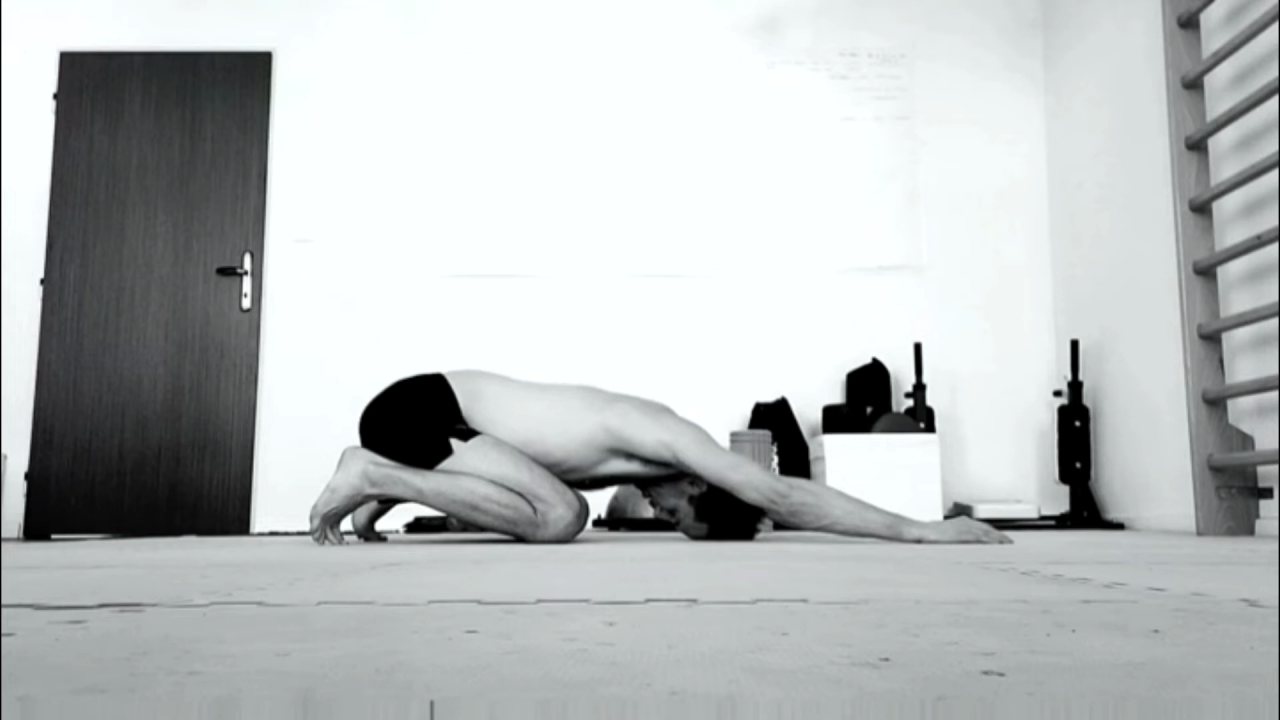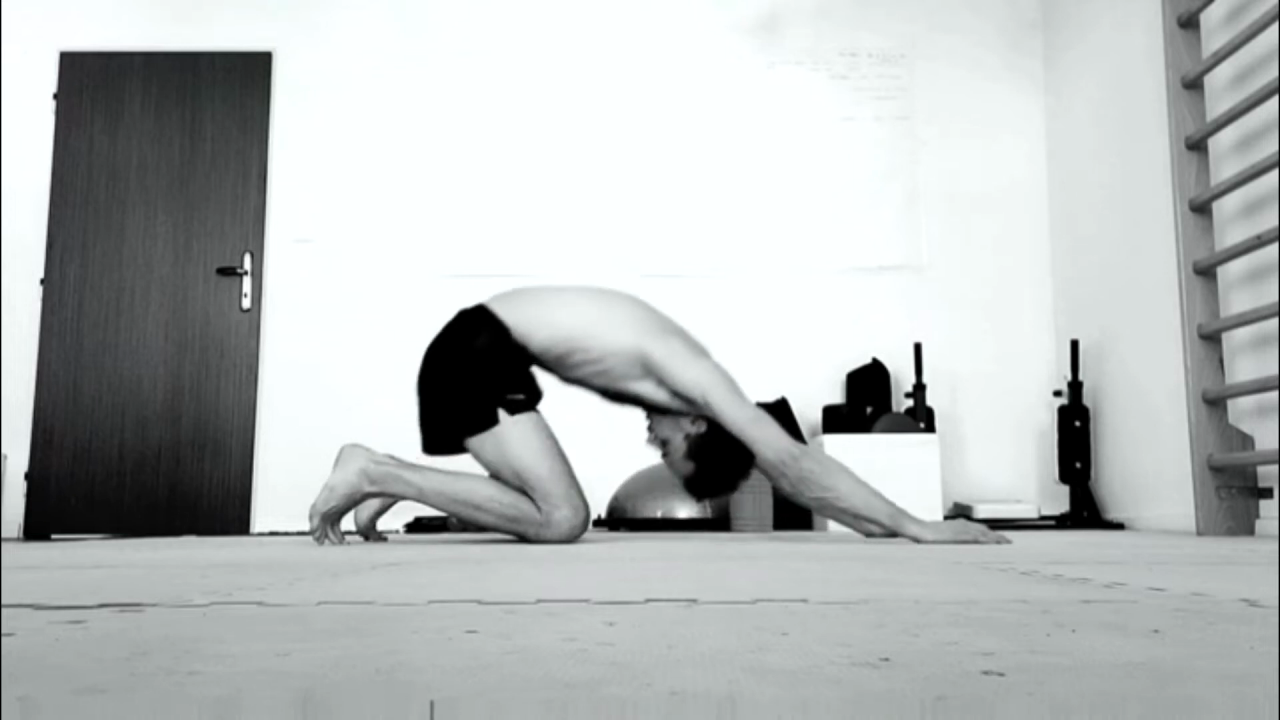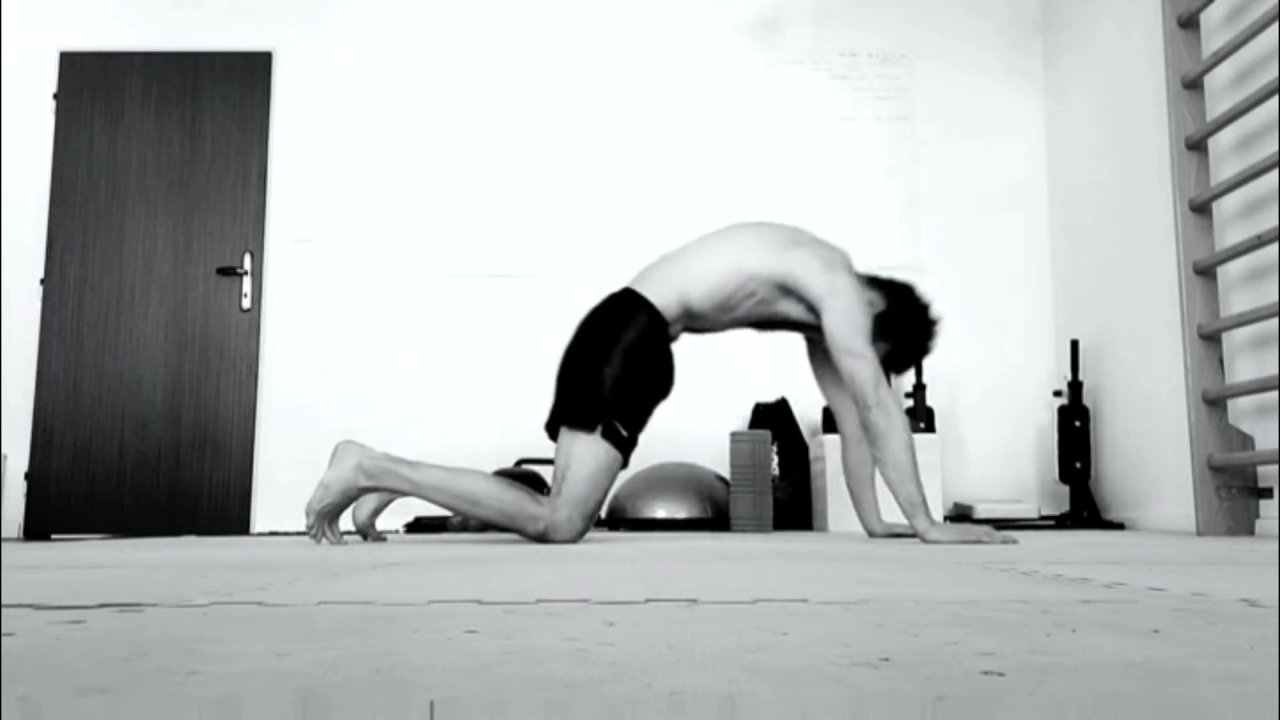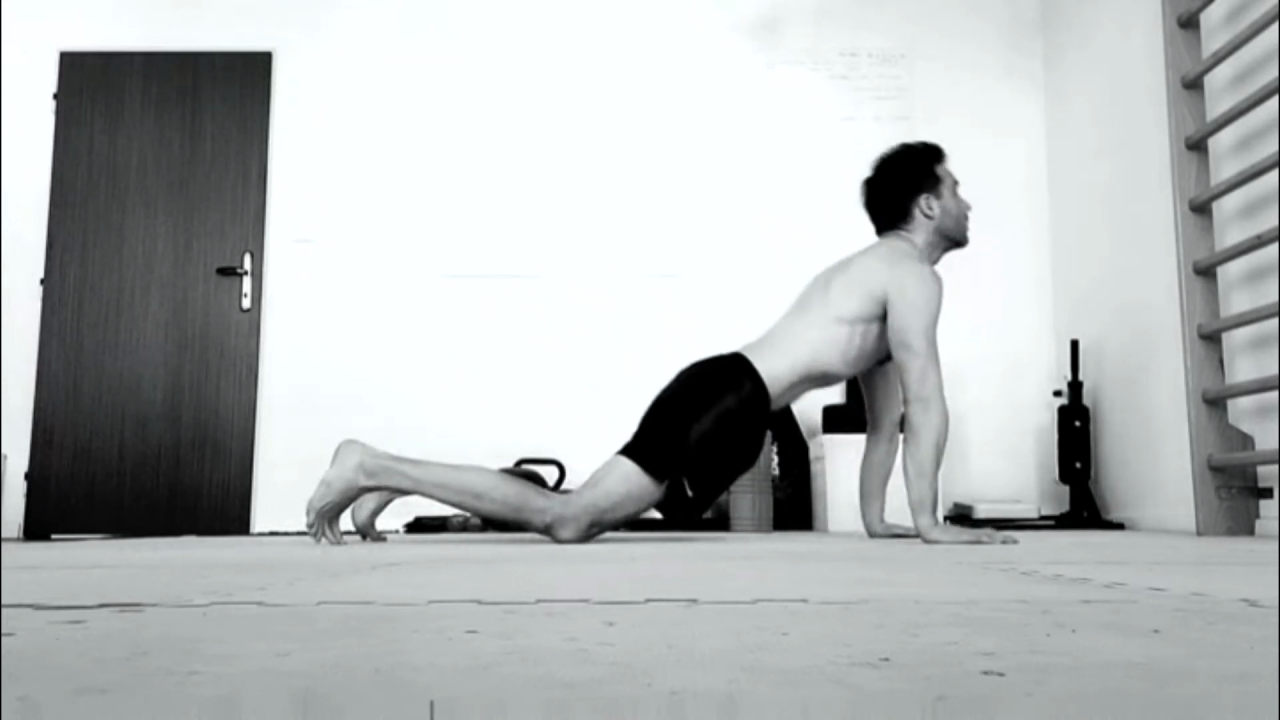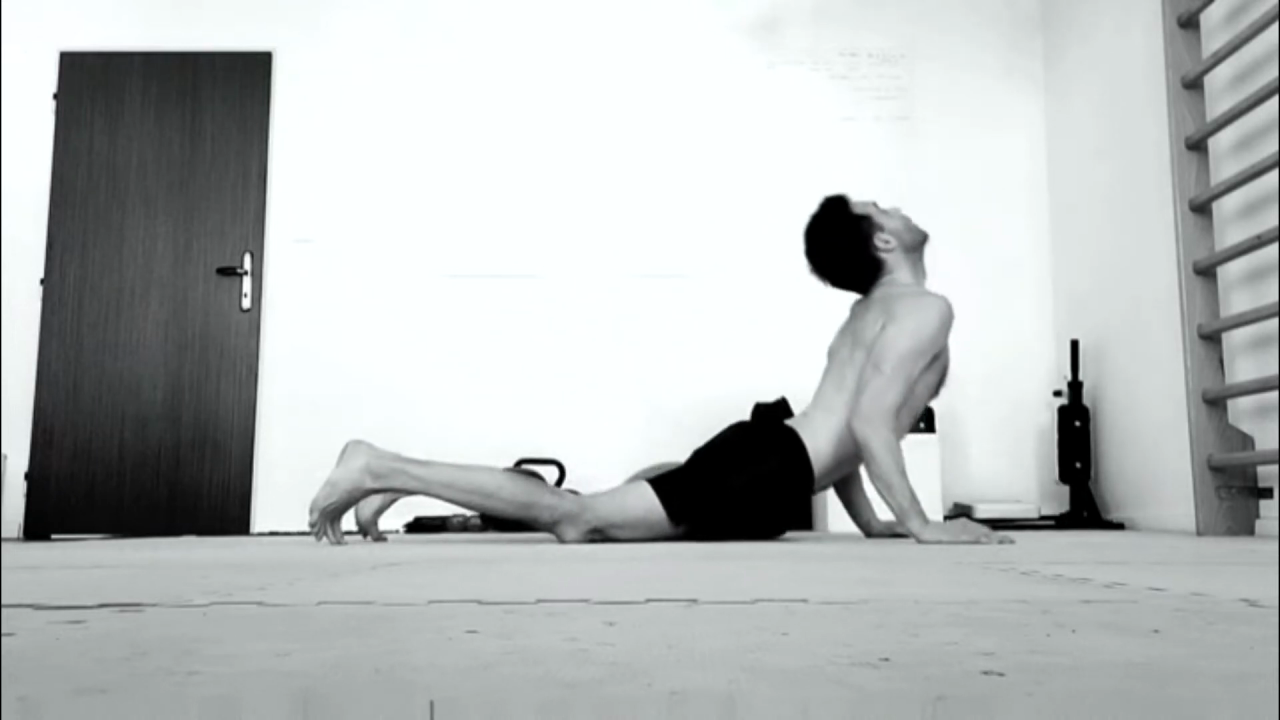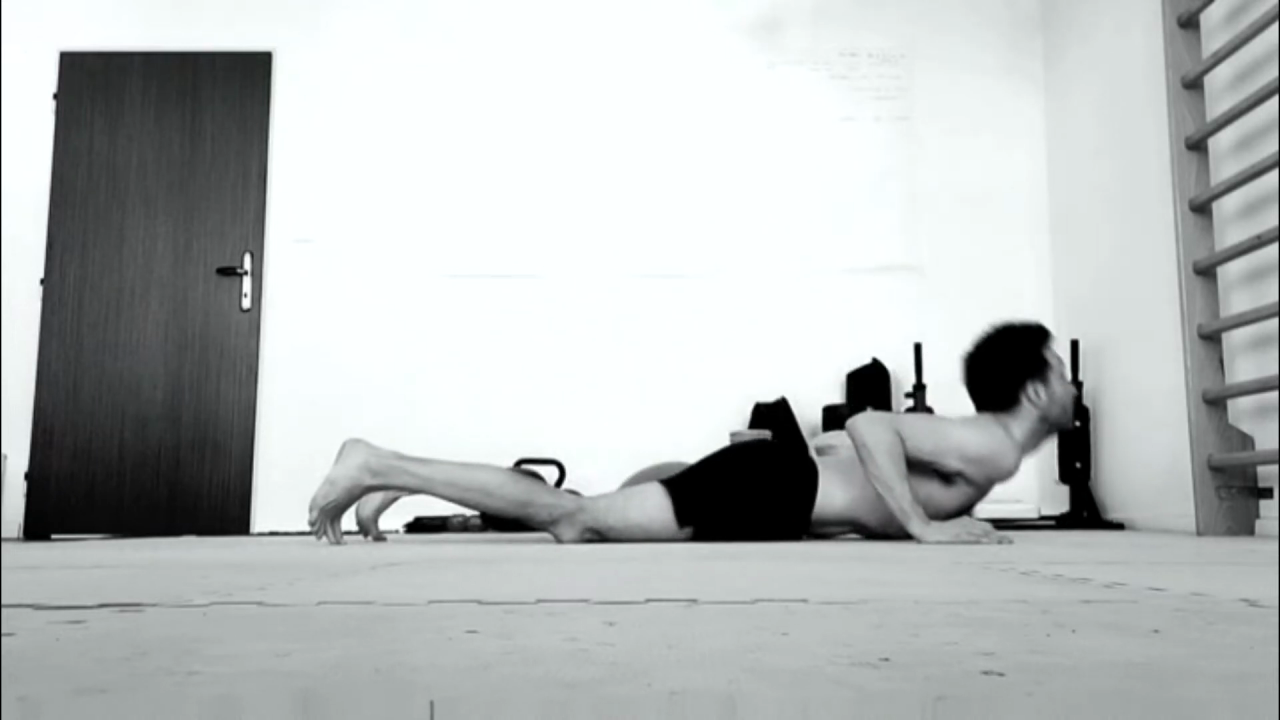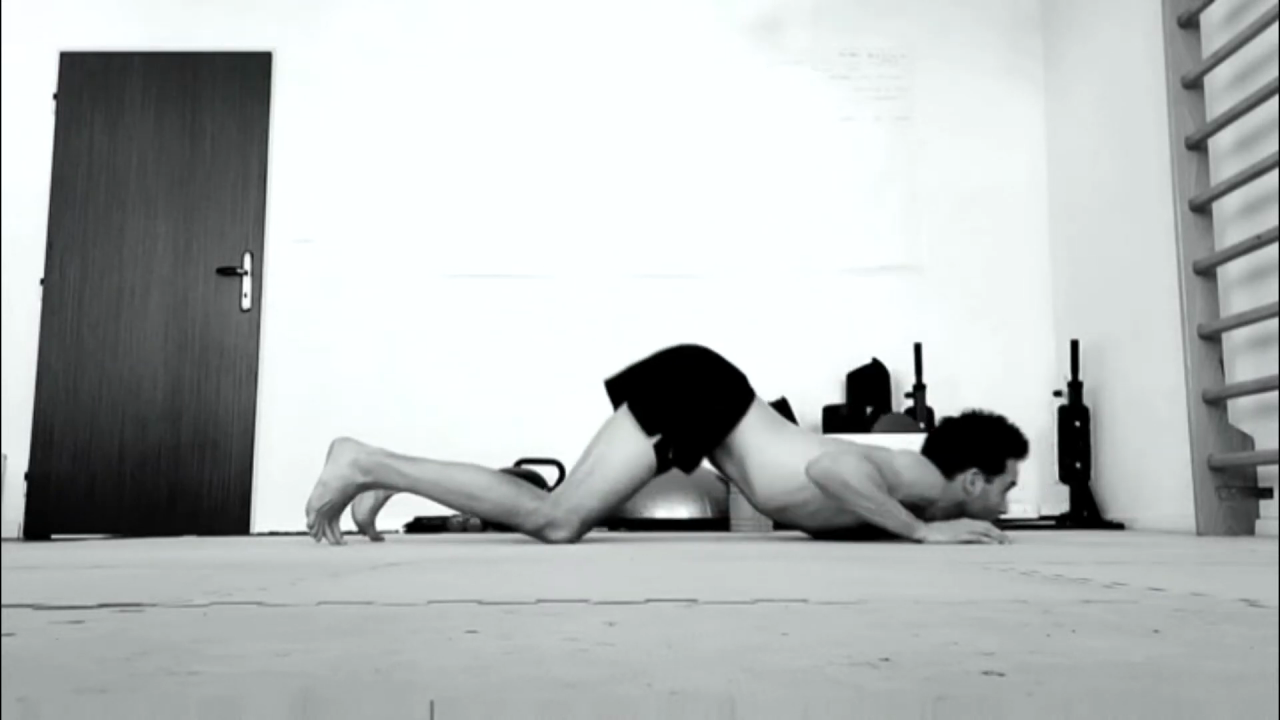
dt=0.7s
person 1, frame 1
left shoulder: (650, 434)
right shoulder: (668, 442)
left elbow: (780, 496)
right elbow: (783, 498)
left wrist: (905, 527)
right wrist: (916, 530)
left hip: (436, 405)
right hip: (416, 411)
left knee: (556, 509)
right knee: (555, 518)
left ankle: (386, 480)
right ankle: (375, 477)
person 1, frame 2
left shoulder: (680, 379)
right shoulder: (697, 380)
left elbow: (785, 466)
right elbow: (795, 463)
left wrist: (877, 525)
right wrist: (910, 526)
left hip: (485, 347)
right hip: (479, 350)
left knee: (545, 507)
right knee: (560, 520)
left ankle: (382, 481)
right ankle: (374, 473)
person 1, frame 3
left shoulder: (821, 299)
right shoulder: (840, 289)
left elbow: (849, 416)
right elbow: (878, 409)
left wrist: (873, 522)
right wrist: (924, 522)
left hip: (627, 337)
right hip: (627, 337)
left knee: (558, 512)
right knee: (559, 524)
left ankle: (383, 476)
right ankle: (372, 469)
person 1, frame 4
left shoulder: (878, 267)
right shoulder: (913, 274)
left elbow: (884, 410)
right elbow: (926, 403)
left wrist: (875, 519)
right wrist: (928, 523)
left hip: (722, 395)
right hip: (730, 401)
left knee: (569, 510)
right knee: (566, 520)
left ankle: (381, 473)
right ankle: (374, 470)
person 1, frame 5
left shoulder: (870, 311)
right shoulder: (925, 309)
right elbow: (871, 421)
left wrist: (868, 520)
right wrist: (916, 522)
left hip: (761, 451)
right hip: (767, 469)
left knee: (575, 510)
right knee: (575, 518)
left ankle: (387, 475)
right ankle: (381, 471)
person 1, frame 6
left shoulder: (968, 438)
right shoulder: (993, 450)
right elbow: (870, 427)
left wrist: (906, 516)
right wrist: (920, 526)
left hip: (767, 474)
right hip: (762, 486)
left knee: (572, 515)
right knee: (571, 519)
left ankle: (389, 476)
right ankle: (376, 468)
person 1, frame 7
left shoulder: (903, 480)
right shoulder: (920, 484)
left elbow: (828, 470)
right elbow: (828, 466)
left wrist: (914, 524)
right wrist: (923, 532)
left hip: (703, 394)
right hip: (696, 388)
left knee: (553, 511)
right knee: (556, 521)
left ankle: (376, 470)
right ankle: (368, 465)
